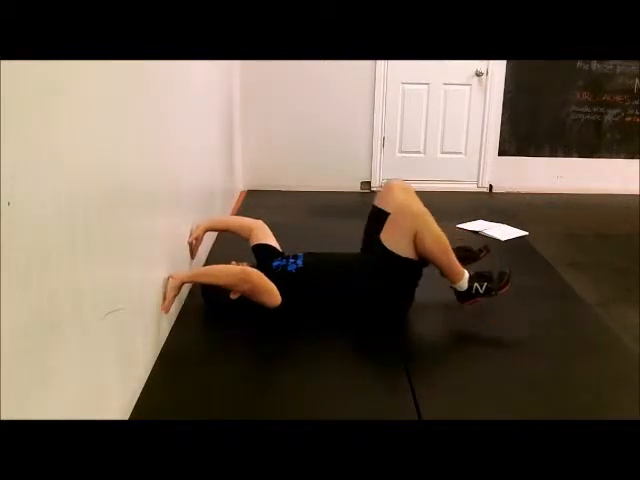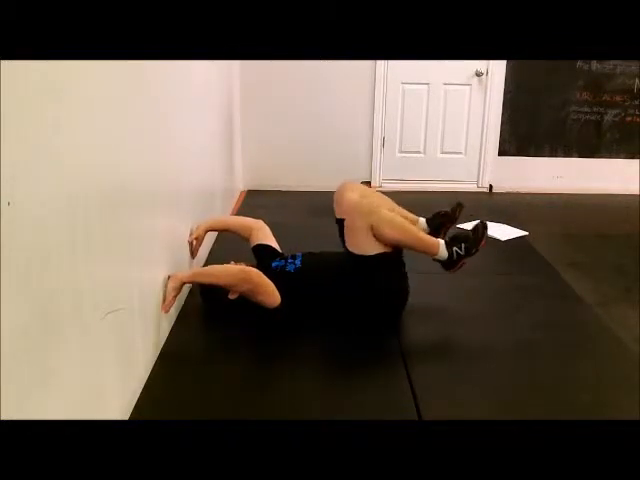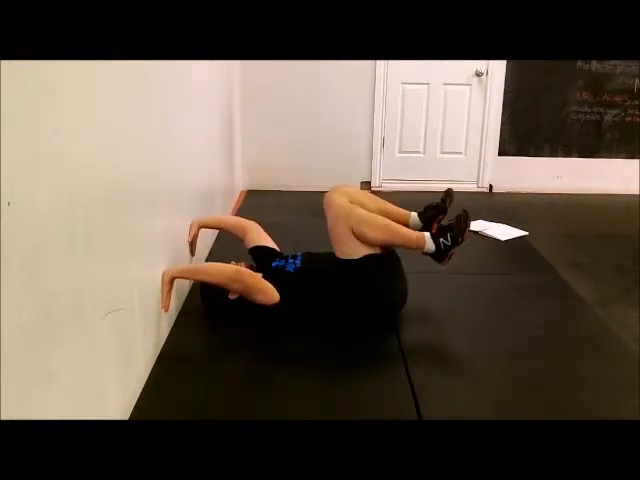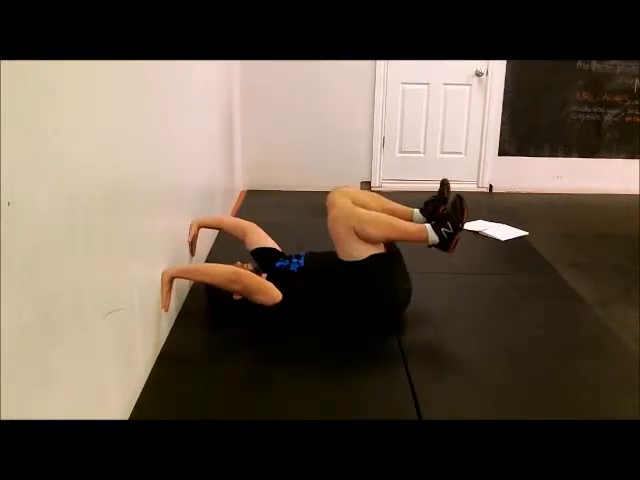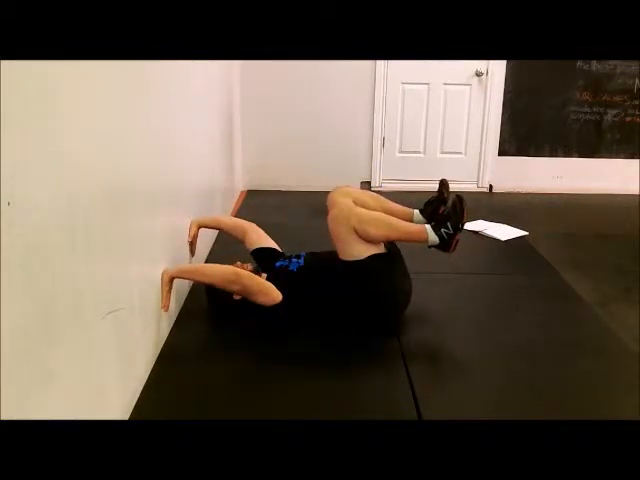
dt=0.4s
person 1, frame 1
left shoulder: (269, 263)
right shoulder: (268, 293)
left elbow: (254, 226)
right elbow: (244, 276)
left wrist: (205, 225)
right wrist: (181, 277)
left hip: (367, 265)
right hip: (382, 290)
left knee: (396, 191)
right knee: (409, 211)
left ankle: (446, 258)
right ankle: (465, 286)
person 1, frame 2
left shoulder: (270, 264)
right shoulder: (268, 296)
left elbow: (256, 225)
right elbow: (245, 275)
left wrist: (206, 225)
right wrist: (181, 276)
left hip: (367, 273)
right hip: (380, 291)
left knee: (349, 192)
right knee: (358, 207)
left ankle: (425, 228)
right ankle: (445, 253)
person 1, frame 3
left shoulder: (268, 266)
right shoulder: (269, 298)
left elbow: (247, 226)
right elbow: (237, 276)
left wrist: (200, 223)
right wrist: (173, 273)
left hip: (377, 279)
right hip: (378, 292)
left knee: (338, 196)
right knee: (341, 211)
left ankle: (418, 221)
right ankle: (433, 243)
person 1, frame 4
left shoulder: (272, 266)
right shoulder: (272, 297)
left elbow: (246, 228)
right elbow: (236, 278)
left wrist: (200, 223)
right wrist: (173, 272)
left hip: (381, 278)
right hip: (382, 292)
left knee: (339, 197)
right knee: (343, 213)
left ankle: (421, 217)
right ankle: (436, 235)
person 1, frame 5
left shoulder: (272, 265)
right shoulder: (270, 296)
left elbow: (246, 228)
right elbow: (234, 277)
left wrist: (200, 222)
right wrist: (173, 272)
left hip: (379, 278)
right hip: (381, 292)
left knee: (340, 197)
right knee: (343, 214)
left ankle: (422, 217)
right ankle: (436, 235)
